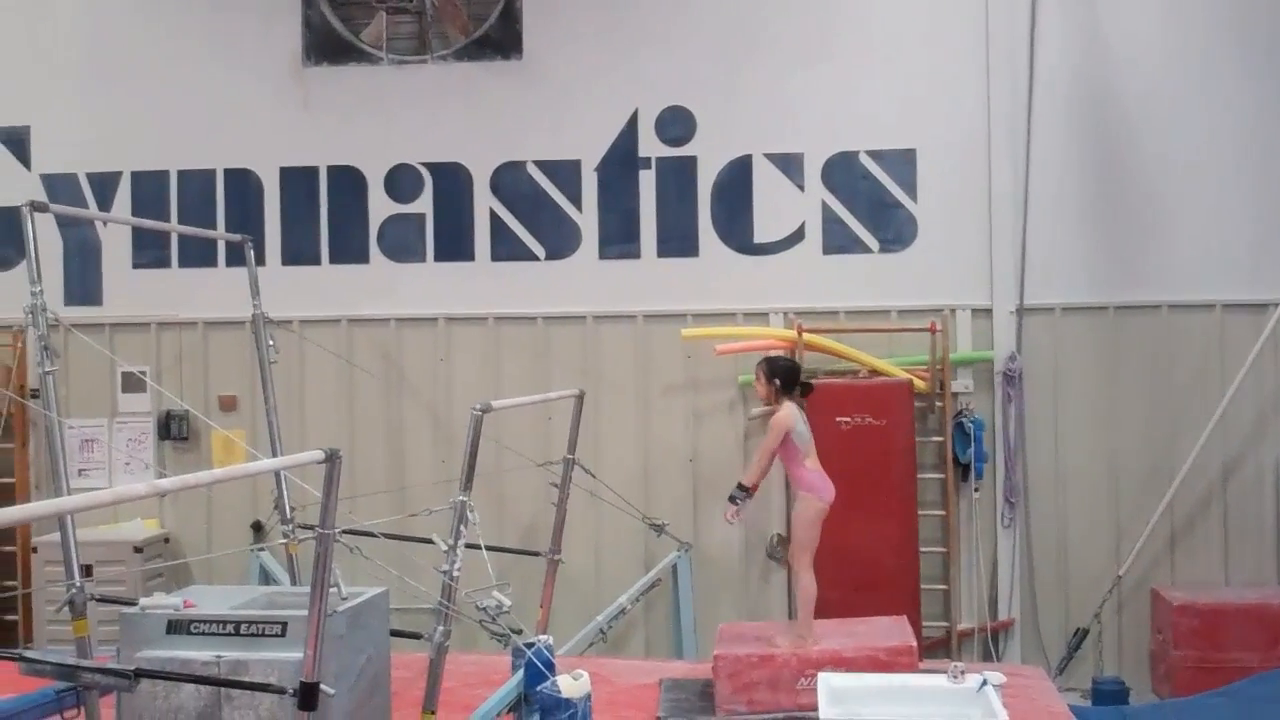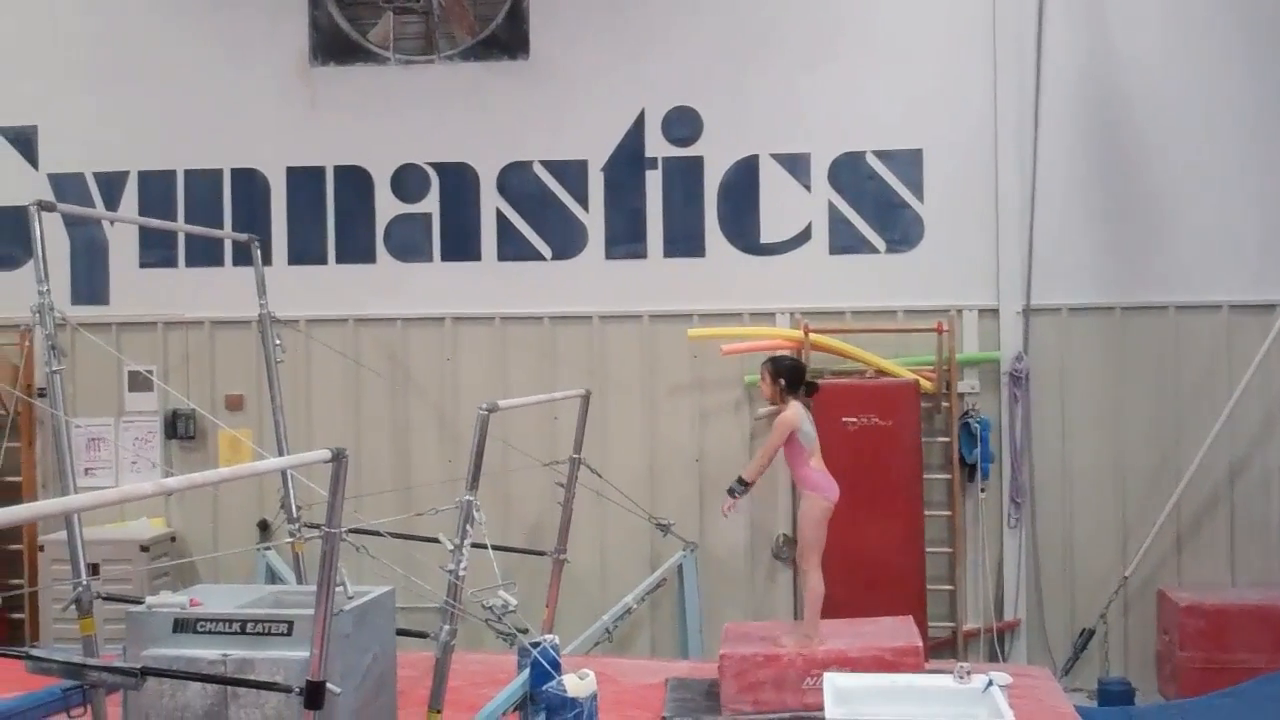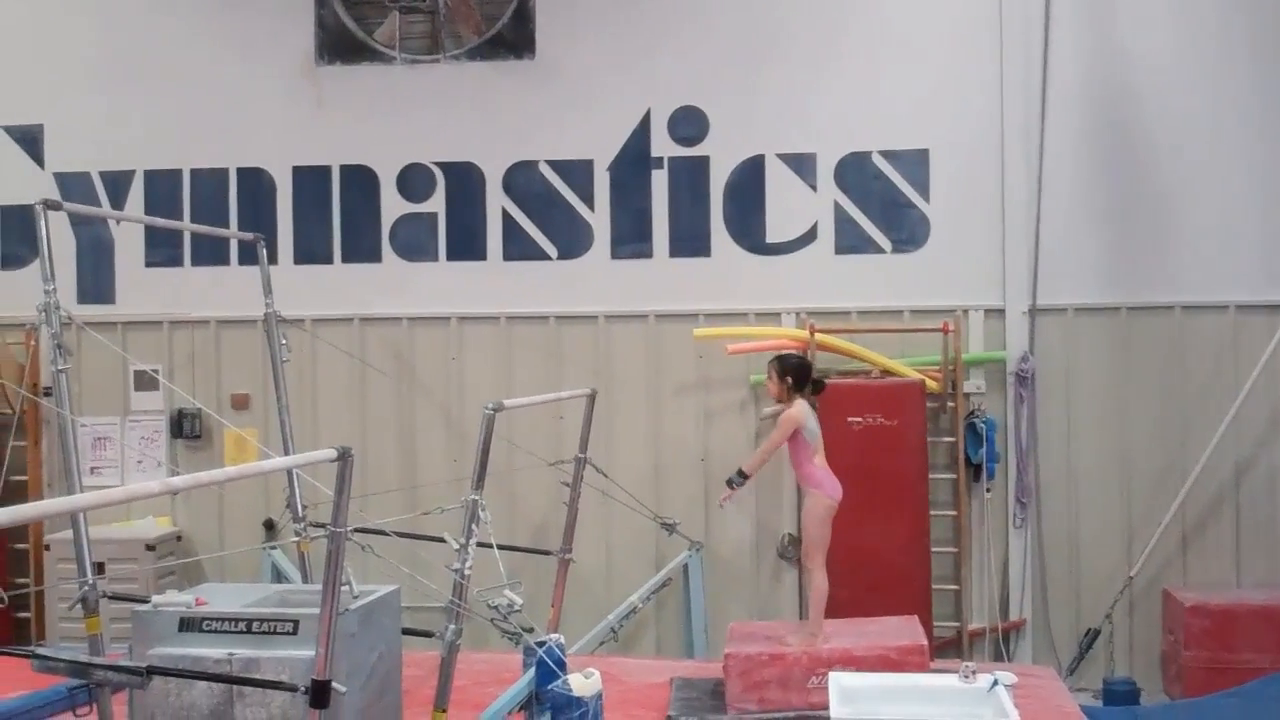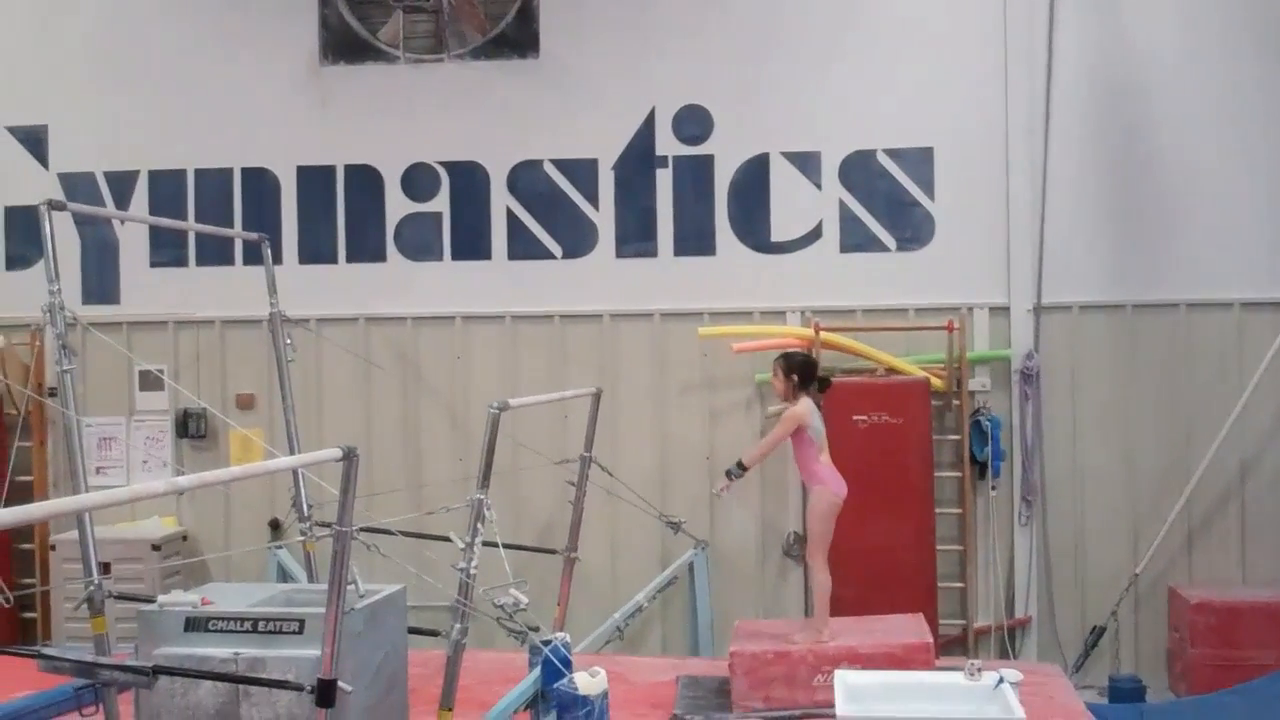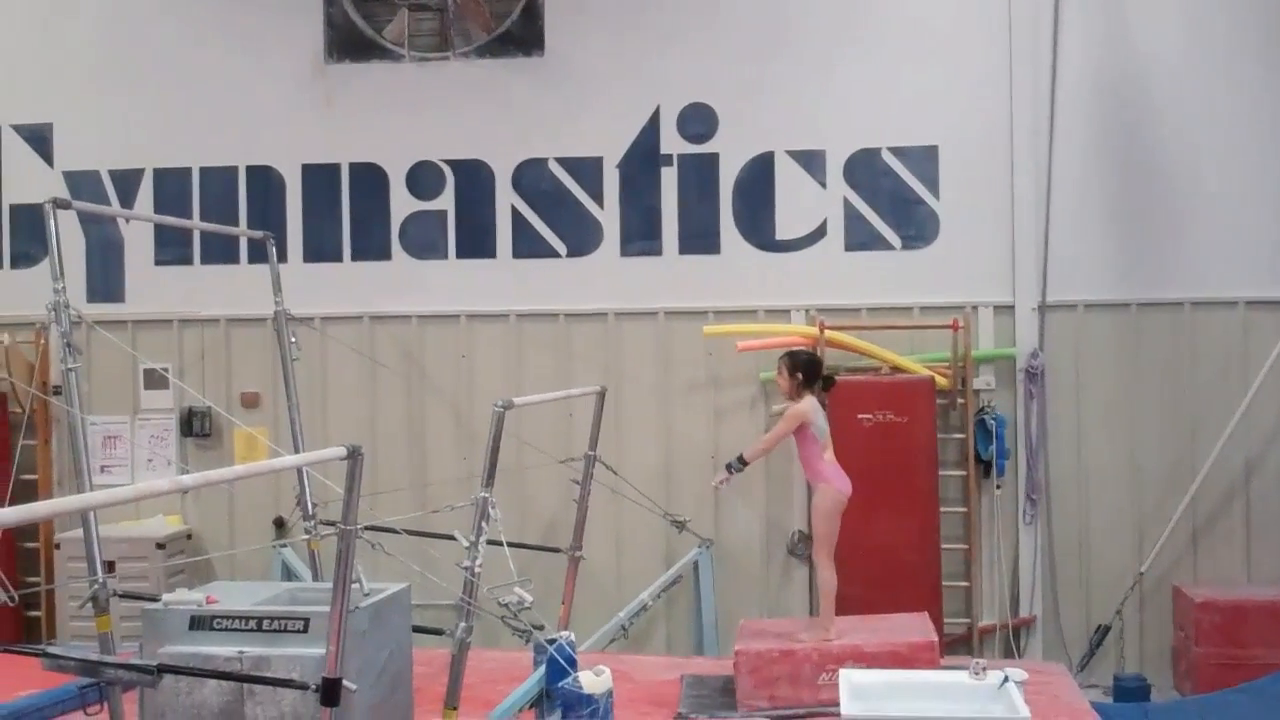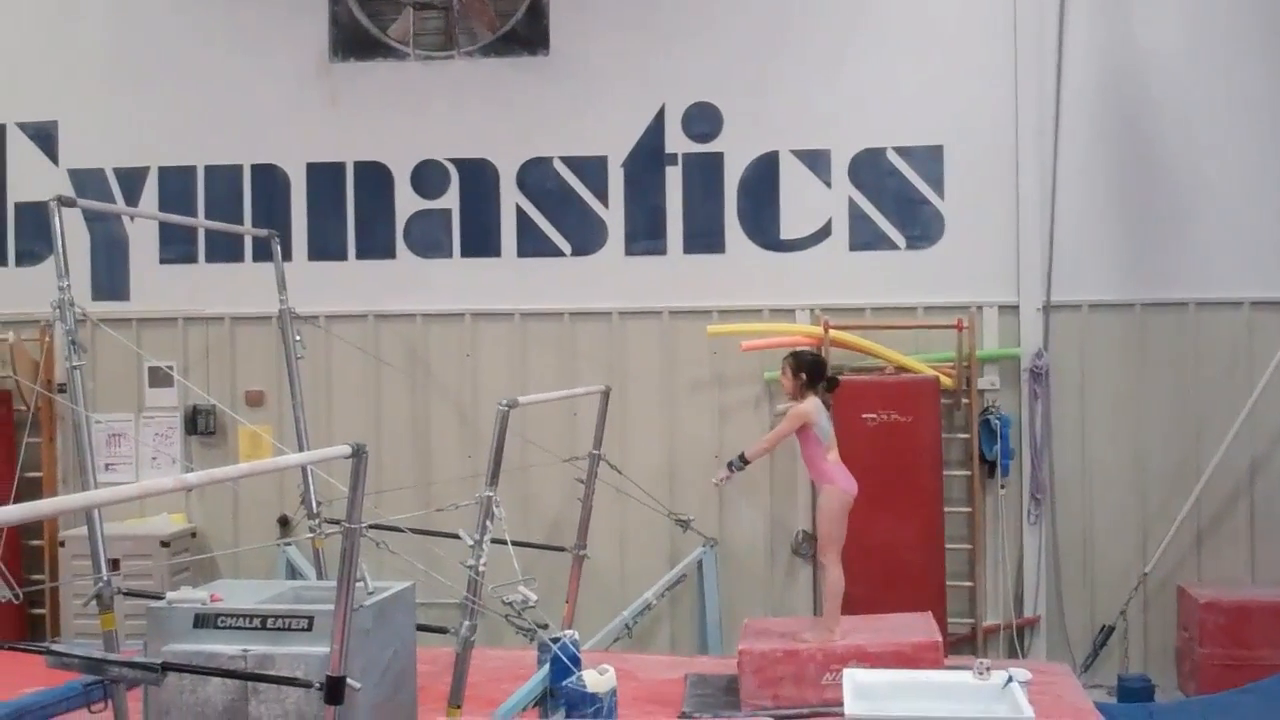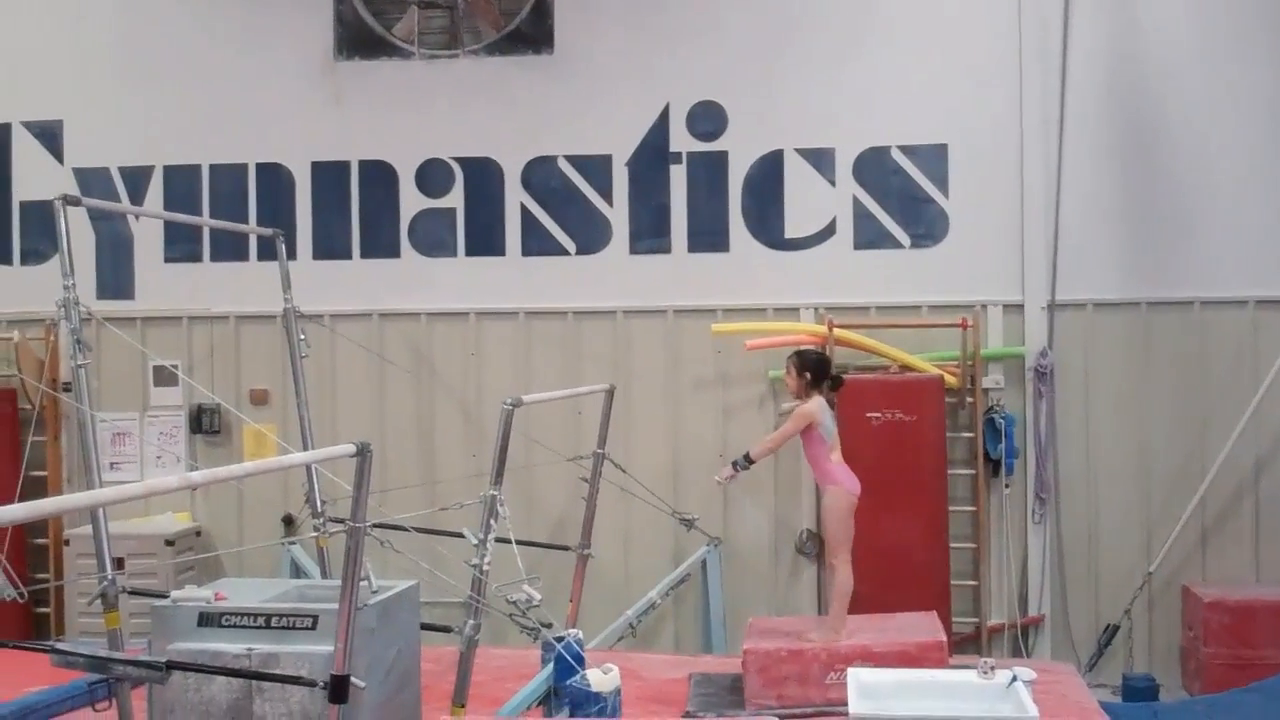
dt=0.1s
person 1, frame 1
left shoulder: (782, 417)
right shoulder: (789, 411)
left elbow: (760, 461)
right elbow: (767, 460)
left wrist: (736, 498)
right wrist: (745, 495)
left hip: (811, 491)
right hip: (811, 489)
left knee: (802, 565)
right knee: (797, 562)
left ankle: (802, 634)
right ankle: (803, 629)
person 1, frame 2
left shoulder: (788, 417)
right shoulder: (794, 411)
left elbow: (762, 459)
right elbow: (767, 458)
left wrist: (734, 492)
right wrist: (741, 490)
left hip: (816, 492)
right hip: (816, 490)
left knee: (810, 564)
right knee: (805, 562)
left ankle: (808, 634)
right ankle: (808, 629)
person 1, frame 3
left shoulder: (792, 413)
right shoulder: (799, 409)
left elbow: (764, 453)
right elbow: (768, 453)
left wrist: (733, 483)
right wrist: (739, 481)
left hip: (819, 489)
right hip: (818, 488)
left knee: (814, 563)
right knee: (810, 561)
left ankle: (813, 632)
right ankle: (812, 628)
person 1, frame 4
left shoulder: (797, 411)
right shoulder: (804, 407)
left elbow: (764, 448)
right elbow: (768, 447)
left wrist: (731, 474)
right wrist: (736, 473)
left hip: (824, 487)
right hip: (823, 486)
left knee: (816, 559)
right knee: (816, 559)
left ankle: (818, 628)
right ankle: (818, 625)
person 1, frame 5
left shoulder: (800, 409)
right shoulder: (807, 405)
left elbow: (766, 444)
right elbow: (770, 443)
left wrist: (731, 468)
right wrist: (737, 467)
left hip: (828, 485)
right hip: (827, 484)
left knee: (822, 557)
right knee: (821, 557)
left ankle: (825, 626)
right ankle: (824, 623)
person 1, frame 6
left shoulder: (803, 409)
right shoulder: (812, 405)
left elbow: (768, 443)
right elbow: (772, 441)
left wrist: (732, 466)
right wrist: (737, 466)
left hip: (834, 485)
right hip: (832, 485)
left knee: (830, 558)
right knee: (826, 558)
left ankle: (829, 627)
right ankle: (828, 624)
person 1, frame 7
left shoulder: (808, 409)
right shoulder: (815, 405)
left elbow: (773, 443)
right elbow: (776, 441)
left wrist: (736, 465)
right wrist: (741, 465)
left hip: (838, 486)
right hip: (835, 485)
left knee: (839, 559)
right knee: (833, 558)
left ankle: (836, 627)
right ankle: (833, 623)
